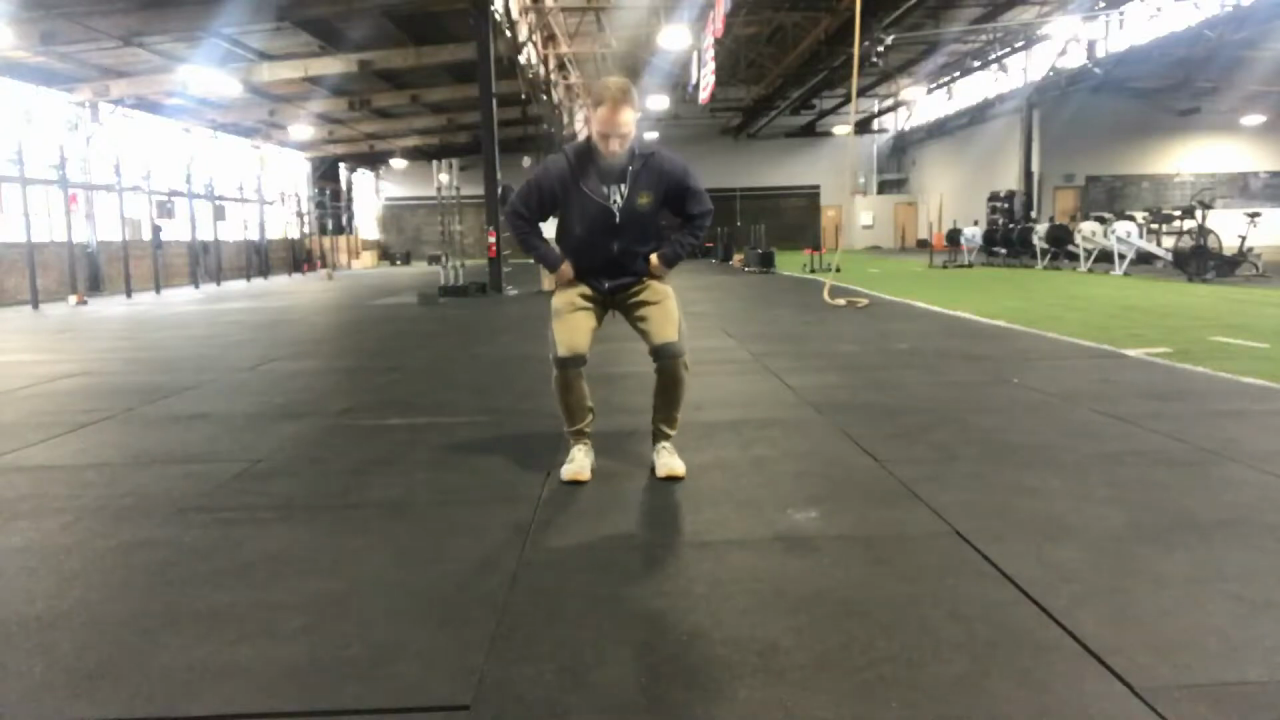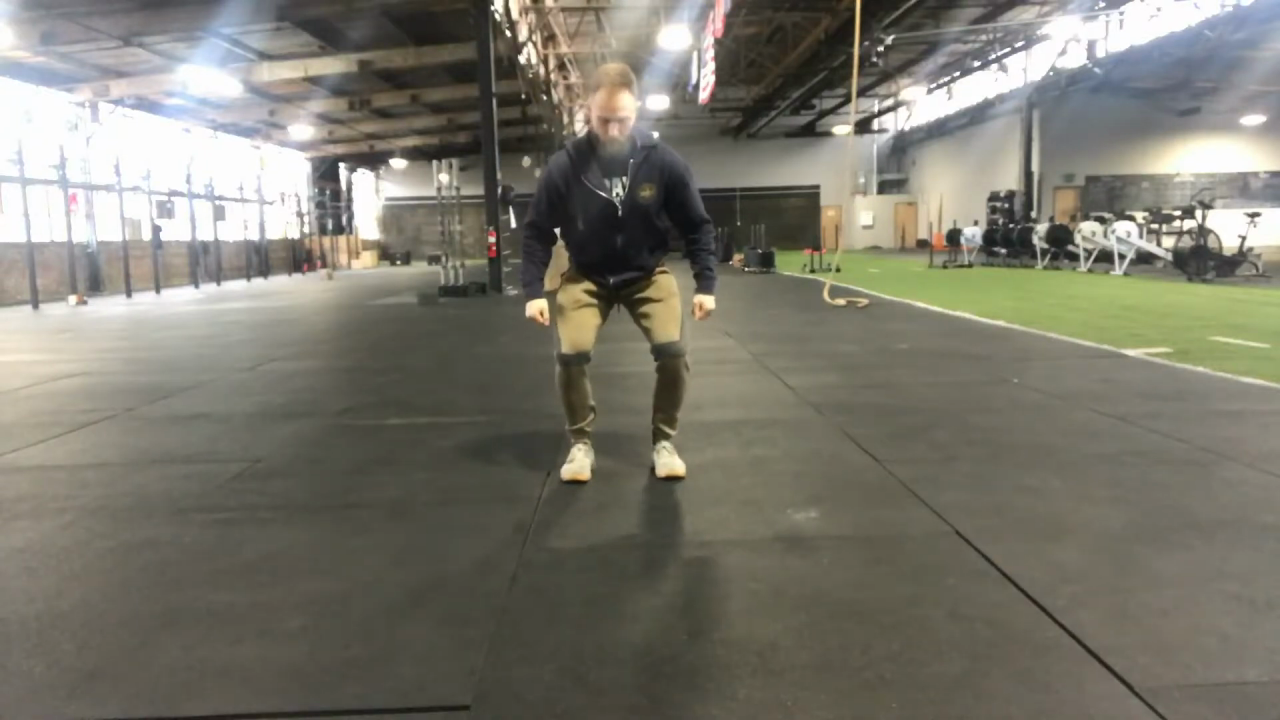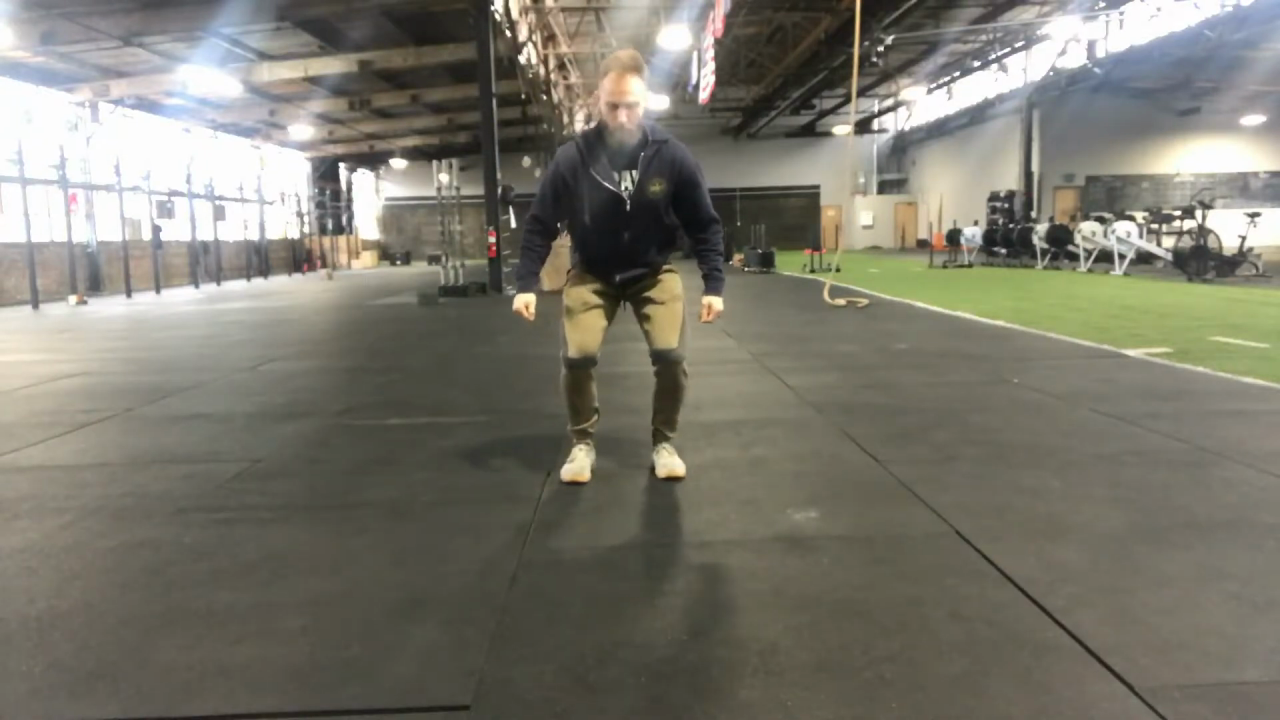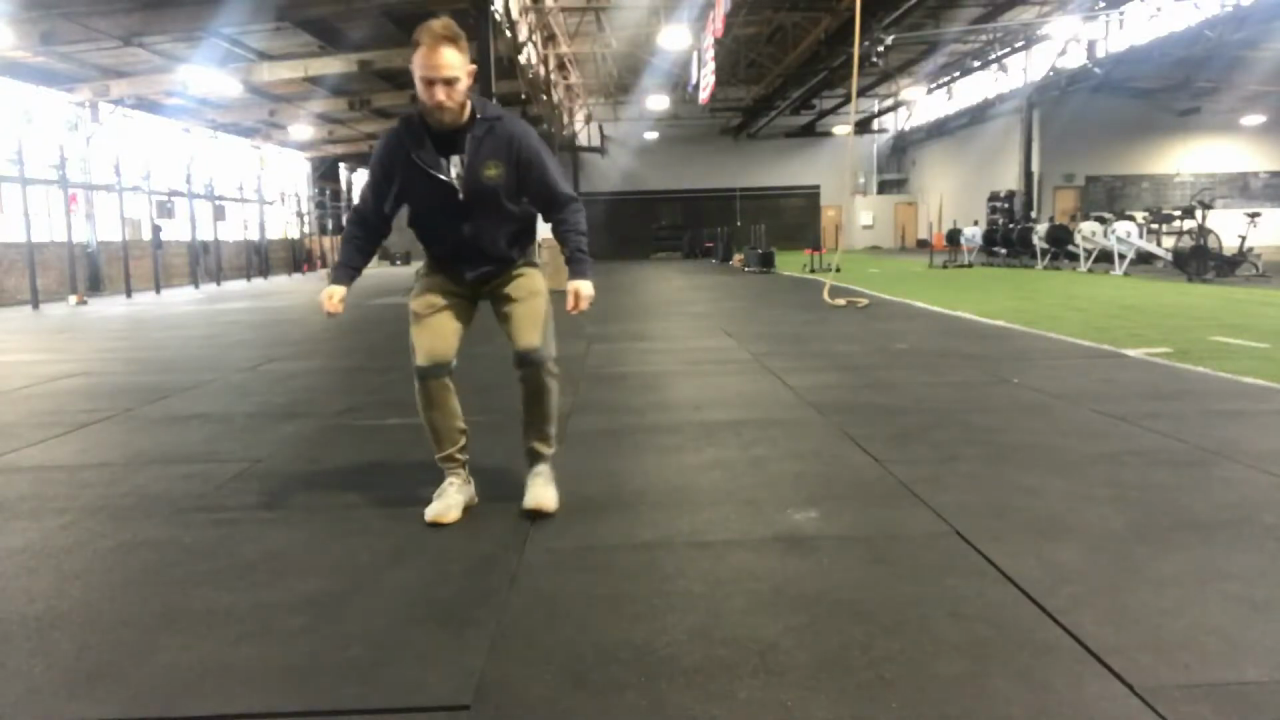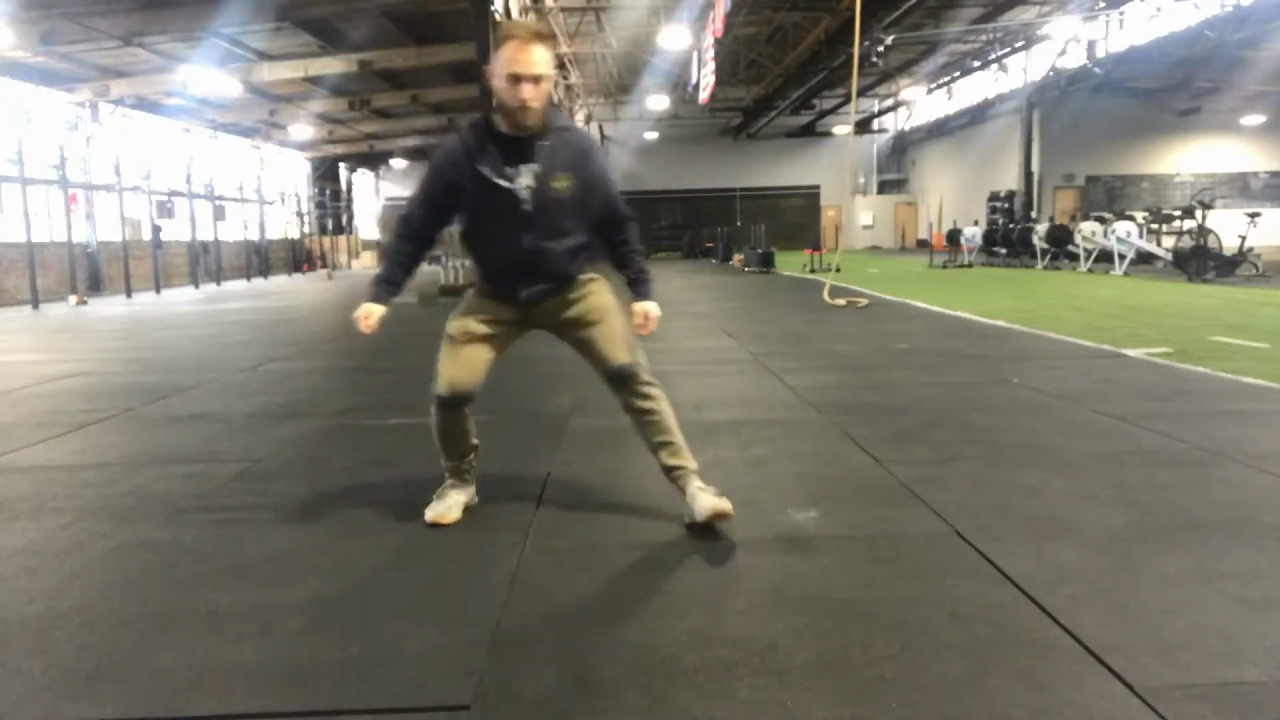
dt=1s
person 1, frame 1
left shoulder: (662, 167)
right shoulder: (561, 169)
left elbow: (702, 212)
right elbow: (518, 215)
left wrist: (668, 255)
right wrist: (553, 261)
left hip: (642, 279)
right hip: (581, 281)
left knee: (672, 352)
right knee: (567, 356)
left ankle: (663, 443)
right ankle: (580, 444)
person 1, frame 2
left shoulder: (663, 161)
right shoulder: (565, 165)
left elbow: (697, 226)
right elbow: (538, 231)
left wrist: (705, 284)
right wrist: (534, 290)
left hip: (648, 274)
right hip: (586, 276)
left knee: (673, 352)
right knee: (571, 354)
left ankle: (664, 442)
right ankle: (581, 443)
person 1, frame 3
left shoulder: (673, 156)
right shoulder: (572, 158)
left elbow: (705, 225)
right elbow: (540, 224)
left wrist: (714, 285)
right wrist: (526, 283)
left hip: (654, 273)
right hip: (591, 273)
left knee: (670, 356)
right knee: (578, 357)
left ankle: (663, 443)
right ankle: (582, 444)
person 1, frame 4
left shoulder: (510, 134)
right shoulder: (400, 144)
left elbow: (562, 203)
right elbow: (370, 216)
left wrist: (579, 268)
right wrist: (342, 276)
left hip: (512, 266)
right hip: (444, 273)
left knee: (536, 355)
right knee: (430, 365)
left ankle: (540, 465)
right ankle: (456, 477)
person 1, frame 5
left shoulder: (577, 148)
right shoulder: (463, 152)
left elbow: (618, 224)
right elbow: (417, 227)
left wrist: (641, 290)
right wrist: (381, 293)
left hip: (573, 287)
right hip: (496, 295)
left knee: (631, 374)
right knee: (451, 390)
left ankle: (688, 482)
right ankle: (459, 482)
